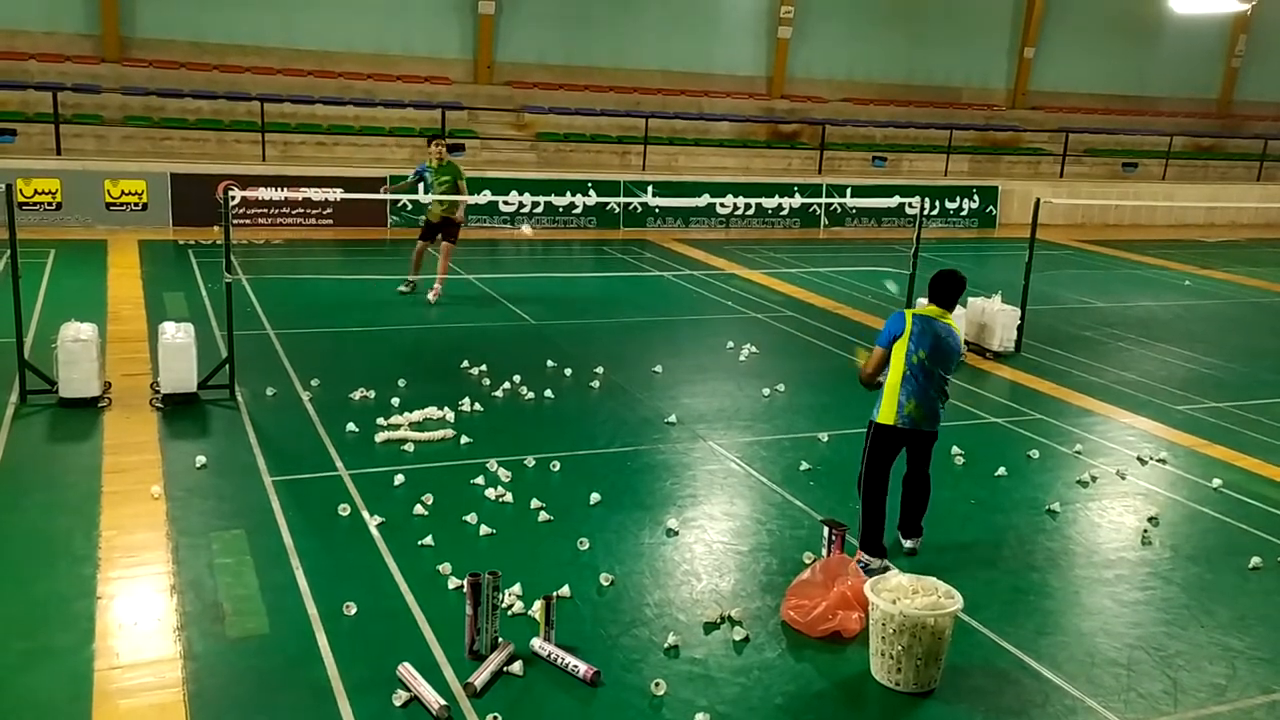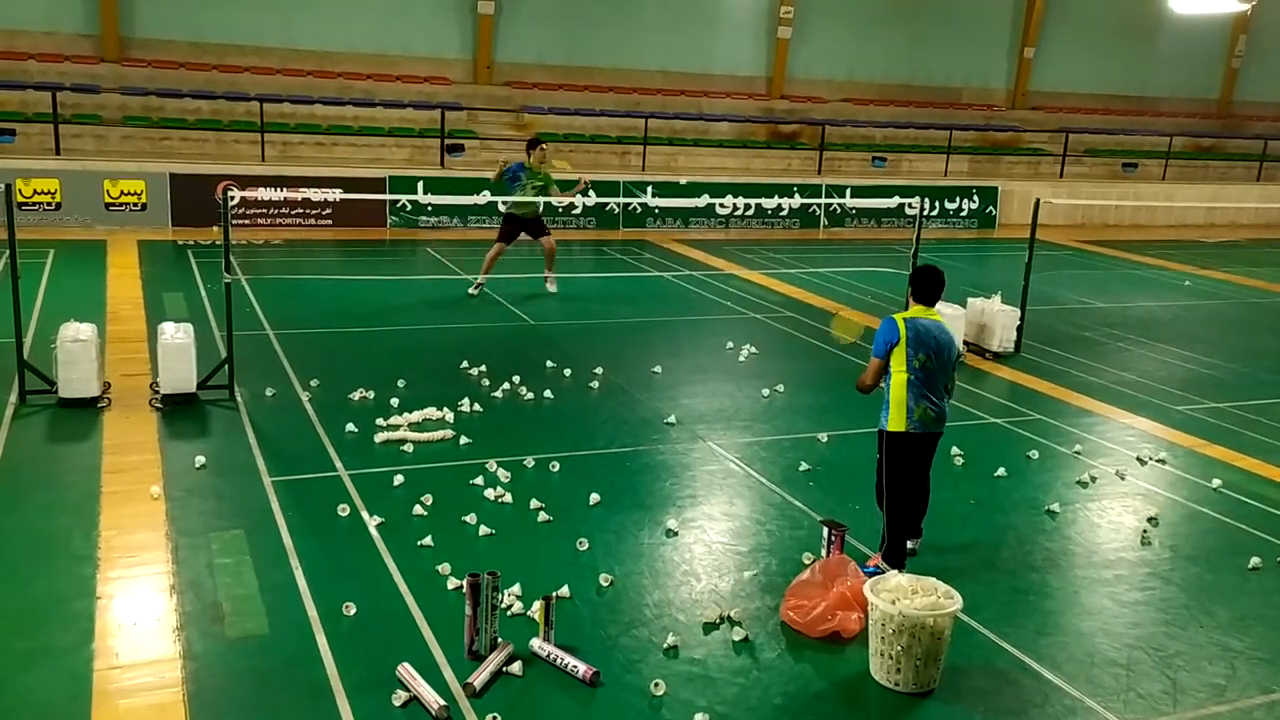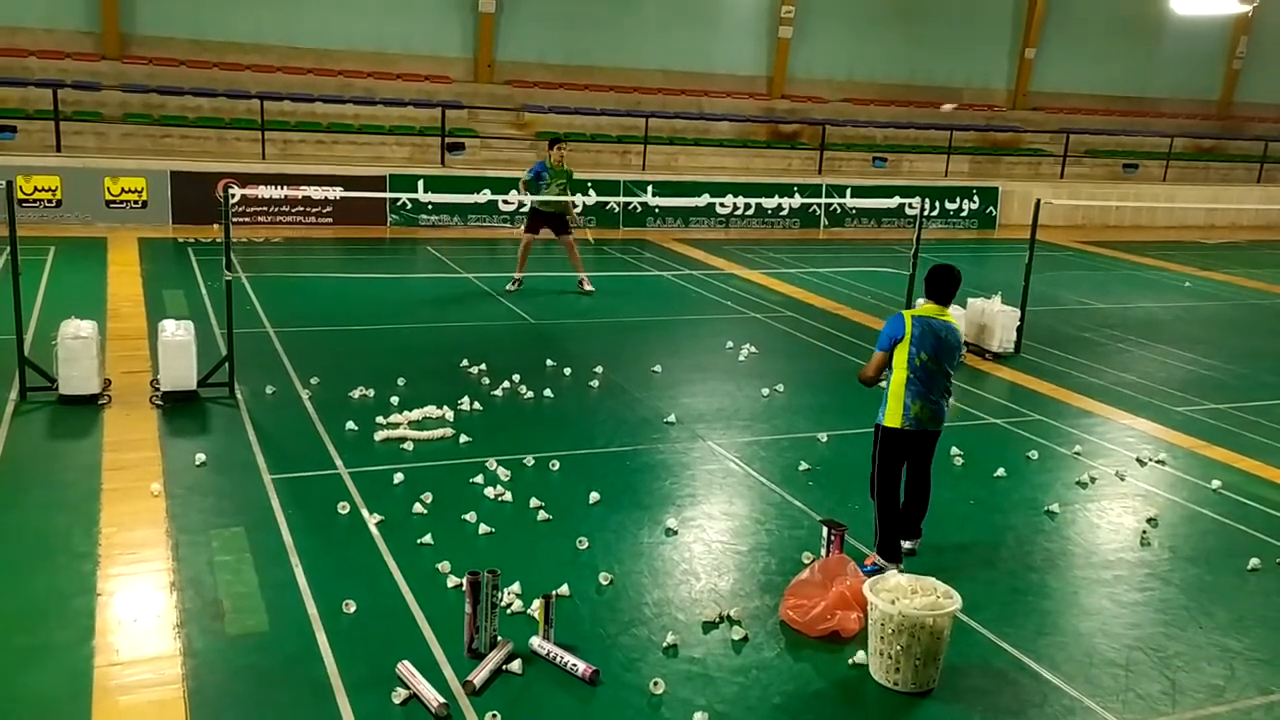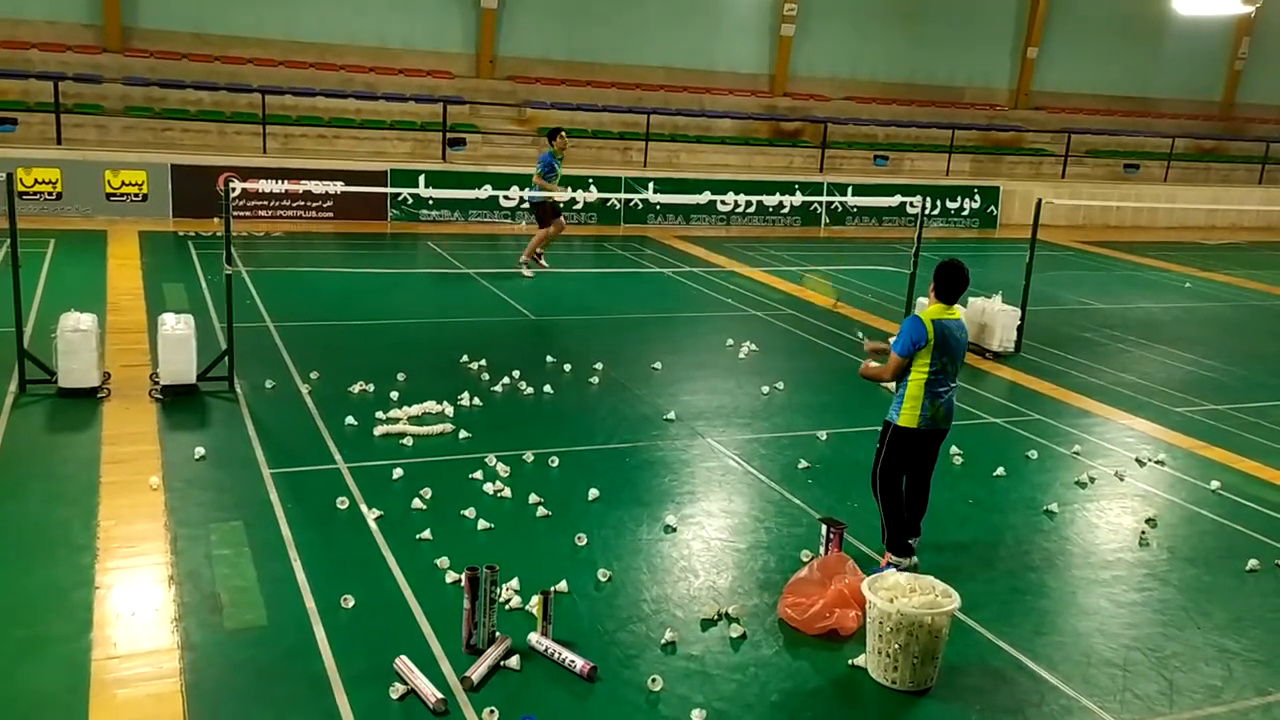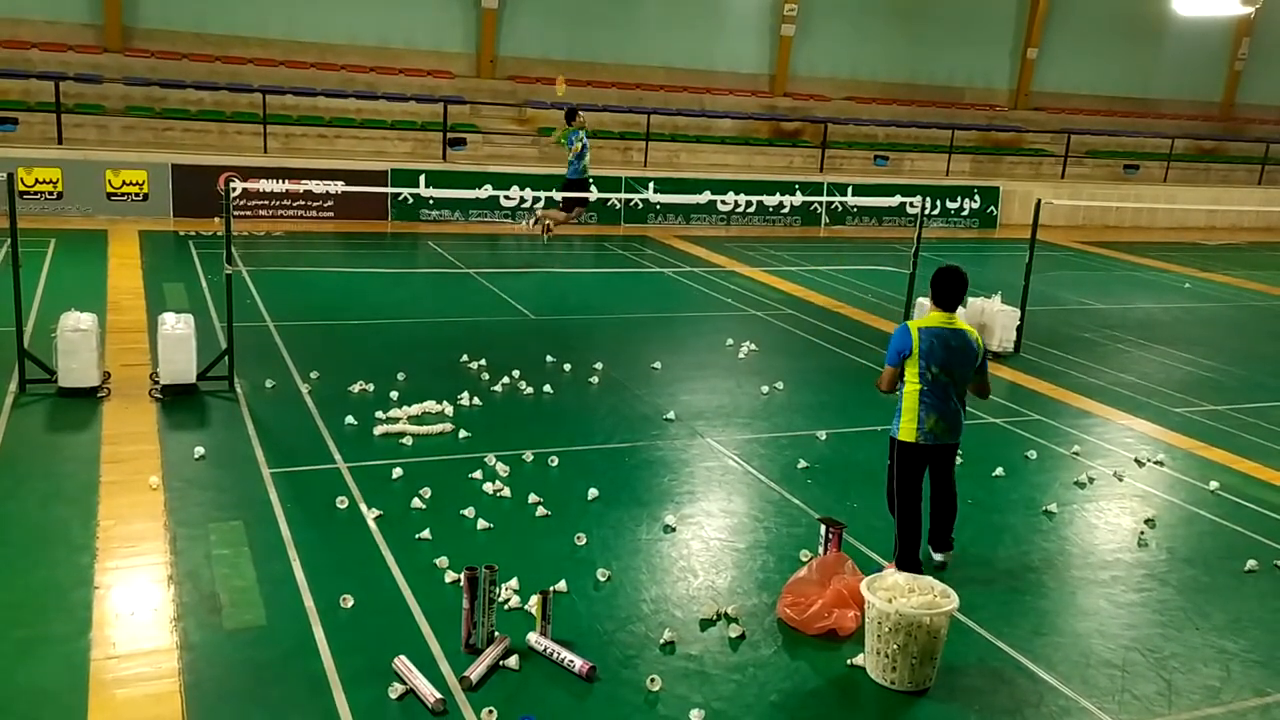
dt=0.5s
person 1, frame 1
left shoulder: (903, 319)
right shoulder: (955, 339)
left elbow: (870, 371)
left wrist: (869, 381)
left hip: (892, 417)
right hip: (929, 420)
left knee: (873, 482)
right knee: (918, 475)
left ankle: (872, 555)
right ankle: (910, 534)
person 1, frame 2
left shoulder: (894, 325)
right shoulder: (947, 334)
left elbow: (870, 380)
left wrist: (861, 386)
left hip: (900, 423)
right hip: (934, 422)
left knee: (891, 489)
right knee: (919, 479)
left ankle: (892, 560)
right ankle: (911, 536)
person 1, frame 3
left shoulder: (902, 321)
right shoulder: (955, 334)
left elbow: (872, 372)
left wrist: (863, 376)
left hip: (898, 419)
right hip: (932, 420)
left knee: (884, 486)
right knee: (919, 478)
left ankle: (886, 556)
right ankle: (909, 536)
person 1, frame 4
left shoulder: (919, 323)
right shoulder: (959, 326)
left elbow: (890, 373)
left wrist: (868, 369)
right wrist: (886, 347)
left hip: (909, 418)
right hip: (940, 418)
left knee: (885, 480)
right knee: (919, 478)
left ankle: (899, 553)
right ankle: (910, 534)
person 1, frame 5
left shoulder: (908, 332)
right shoulder: (972, 338)
left elbow: (886, 385)
right elbow: (982, 392)
left wrist: (904, 381)
left hip: (913, 432)
right hip: (951, 431)
left knee: (905, 500)
right knee: (944, 490)
left ankle: (908, 568)
right ankle: (941, 547)
